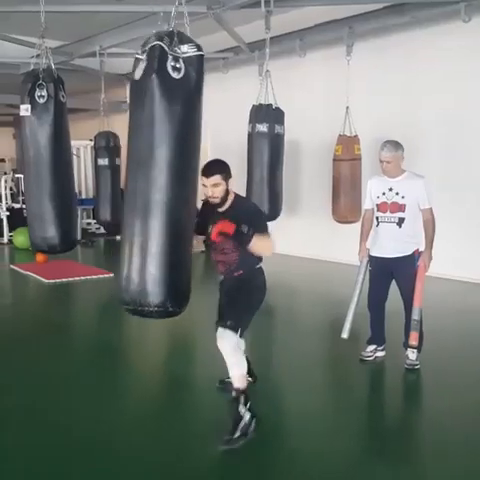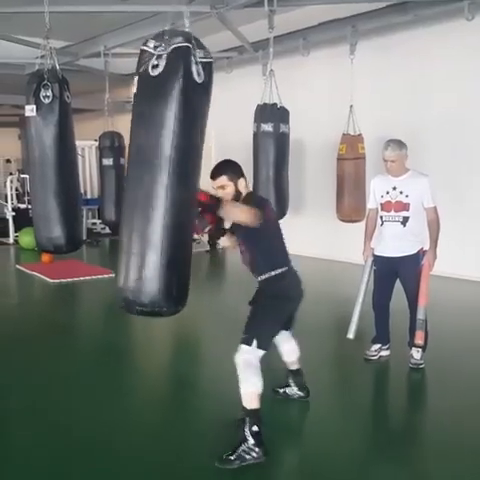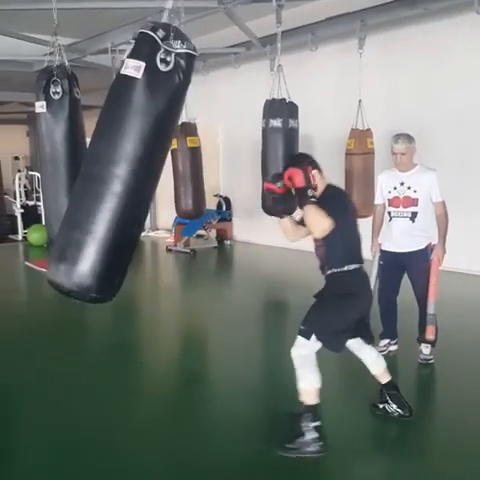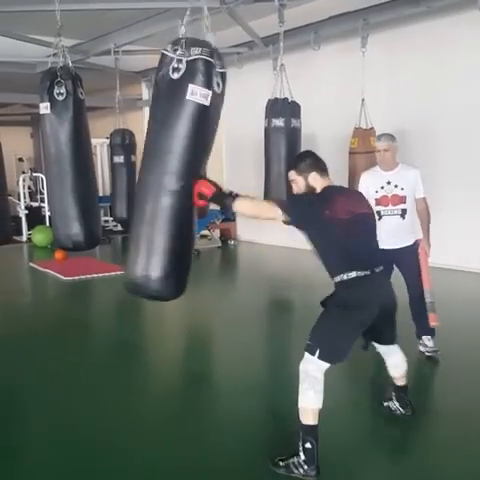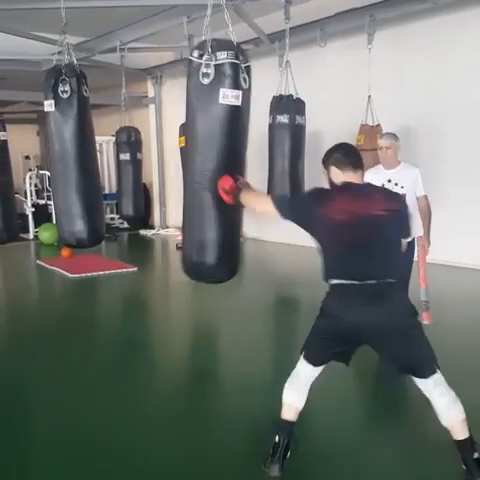
dt=0.5s
person 1, frame 1
left shoulder: (248, 210)
right shoulder: (207, 211)
left elbow: (267, 248)
right elbow: (193, 242)
left wrist: (237, 232)
right wrist: (192, 228)
left hip: (249, 282)
right hip: (229, 281)
left knee: (225, 338)
right knee: (227, 331)
left ankle: (245, 413)
right ankle: (244, 374)
person 1, frame 2
left shoulder: (256, 204)
right shoulder: (235, 210)
left elbow: (246, 216)
right elbow: (230, 241)
left hip: (280, 286)
right hip: (281, 285)
left knee: (245, 357)
right knee: (280, 334)
left ankle: (252, 440)
right ankle: (297, 384)
person 1, frame 3
left shoulder: (336, 197)
right shoulder: (322, 201)
left elbow: (319, 229)
right elbow: (292, 233)
left wrist: (303, 193)
left hip: (345, 285)
right hip: (352, 284)
left knee: (302, 350)
right knee: (360, 343)
left ankle: (312, 430)
right ankle: (396, 401)
person 1, frame 4
left shoulder: (313, 203)
right shoulder: (356, 199)
left elbow: (264, 210)
left wrist: (220, 196)
left hip: (354, 293)
right hip: (380, 286)
left knee: (312, 367)
right knee: (386, 344)
right ankle: (402, 400)
person 1, frame 5
left shoulder: (318, 200)
right shoulder: (394, 202)
left elbow: (262, 204)
left wrist: (237, 188)
left hip: (343, 302)
right hip: (389, 301)
left knee: (306, 369)
right knee: (431, 379)
left ankle: (279, 452)
person 2, frame 1
left shoulder: (417, 183)
right shoulder: (374, 183)
left elbow: (428, 218)
left wrist: (427, 250)
right wrist: (363, 244)
left hip: (407, 255)
right hip: (378, 255)
left knee: (411, 304)
right knee: (375, 302)
left ankle: (413, 349)
right ankle: (377, 344)
person 2, frame 2
left shoulder: (421, 182)
right shoulder: (377, 182)
left elbow: (432, 216)
left wrist: (432, 249)
right wrist: (367, 244)
left hip: (411, 254)
right hip: (382, 254)
left knee: (416, 303)
right knee: (379, 301)
left ankle: (417, 348)
right ankle: (381, 343)
person 2, frame 3
left shoulder: (428, 176)
right shoulder: (384, 178)
left elbow: (440, 211)
left wrist: (441, 243)
right wrist: (374, 240)
left hip: (419, 249)
right hip: (389, 249)
left knee: (425, 298)
right knee: (385, 296)
left ankle: (426, 343)
right ankle: (389, 339)
person 2, frame 4
left shoulder: (412, 174)
right shoulder: (367, 177)
left elbow: (422, 206)
left wrist: (425, 237)
left hip: (407, 245)
right hip: (377, 246)
left knee: (417, 291)
left ankle: (425, 336)
person 2, frame 5
left shoulder: (413, 173)
right shoulder: (370, 175)
left elbow: (423, 204)
left wrist: (425, 235)
left hip: (405, 240)
left knee: (401, 285)
